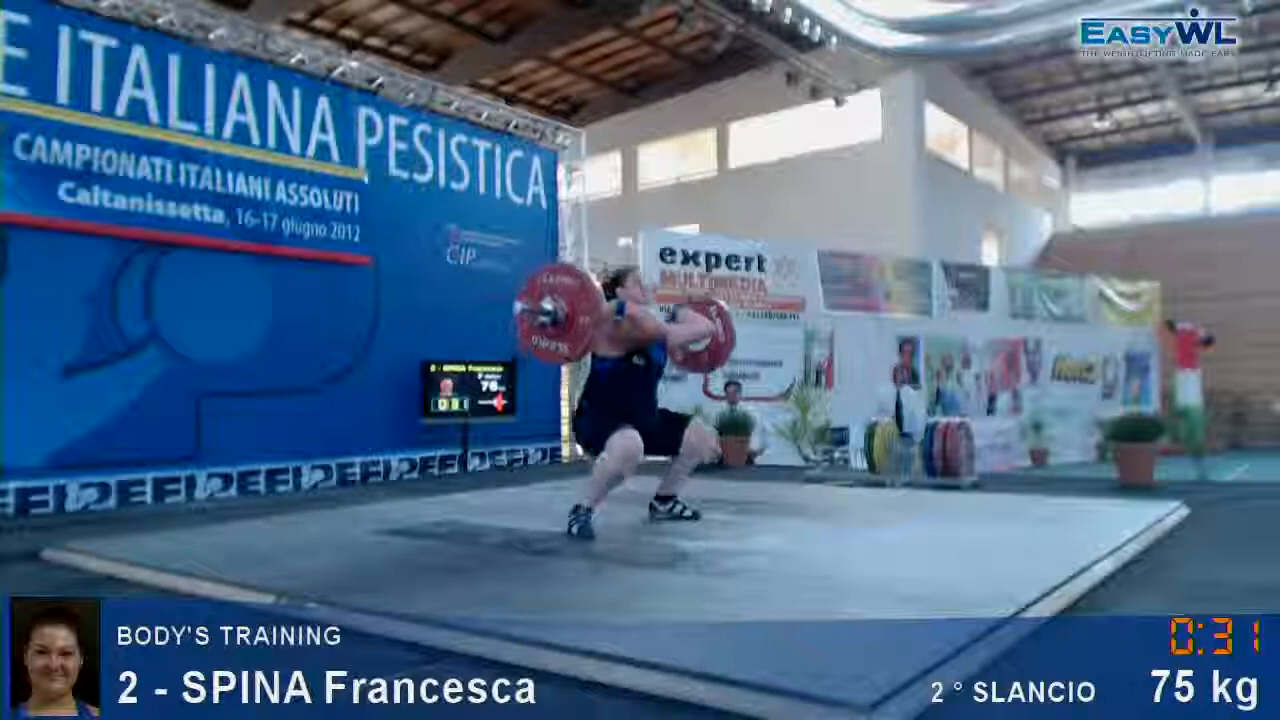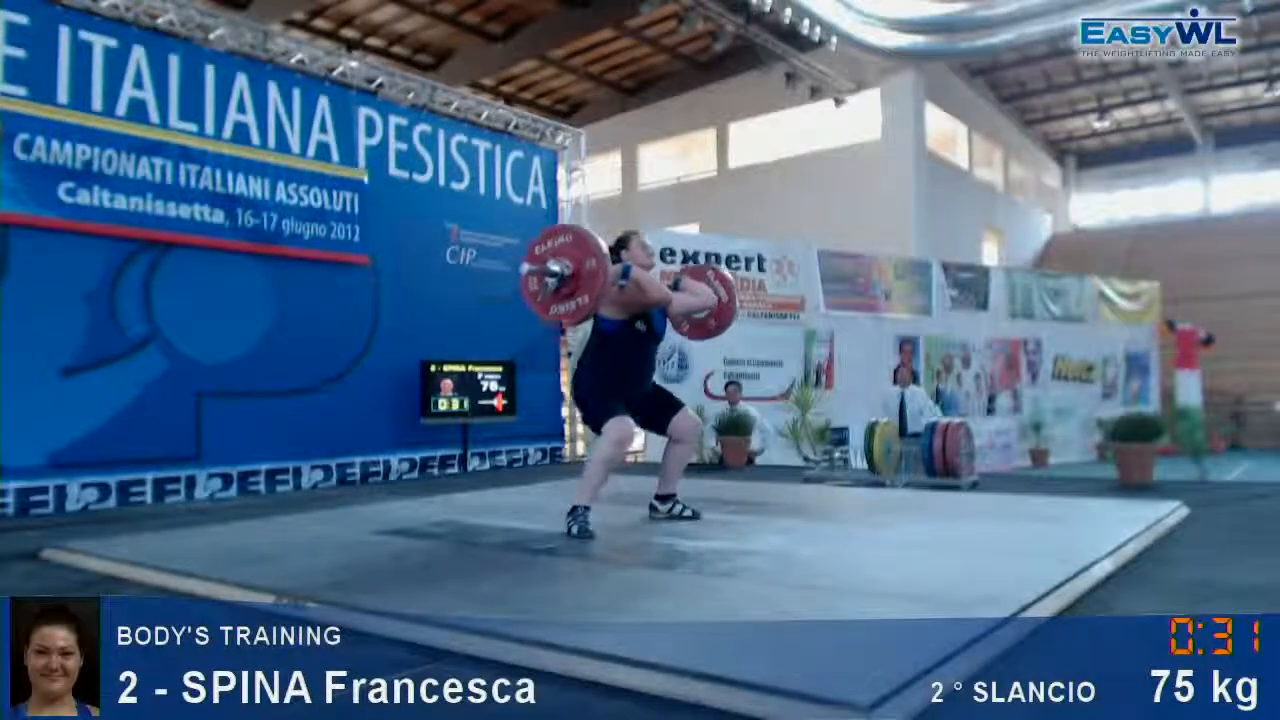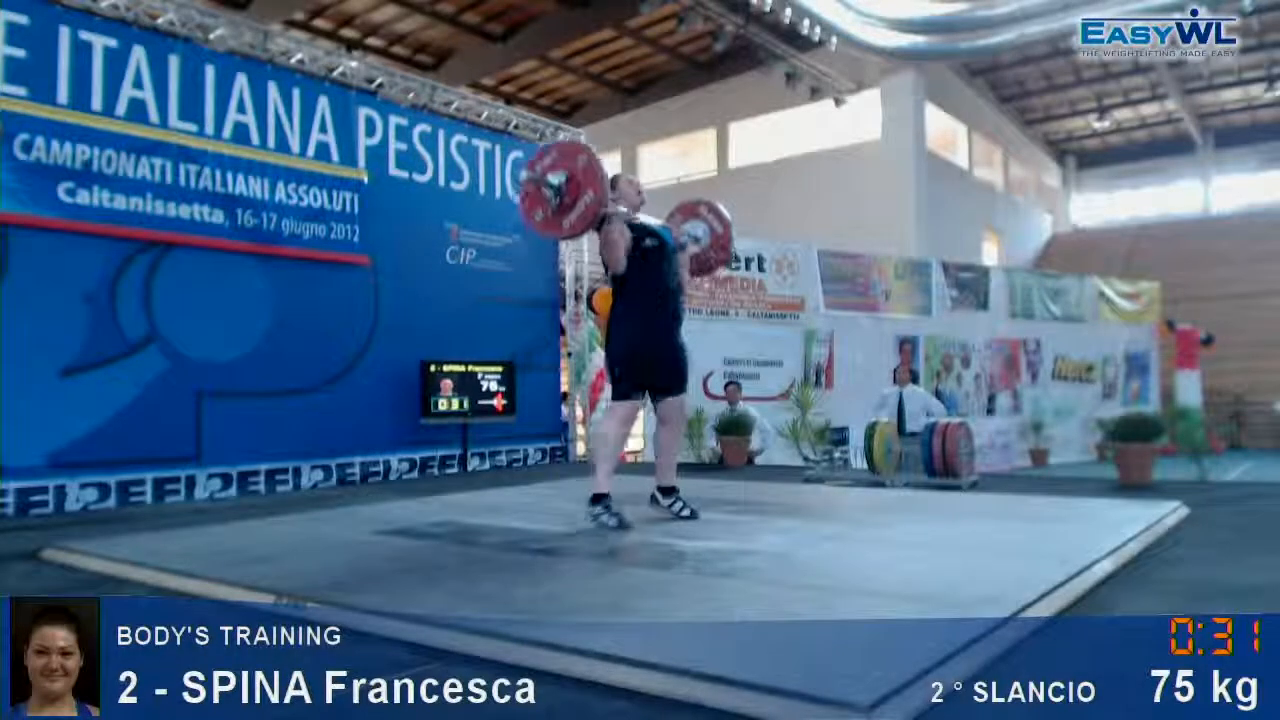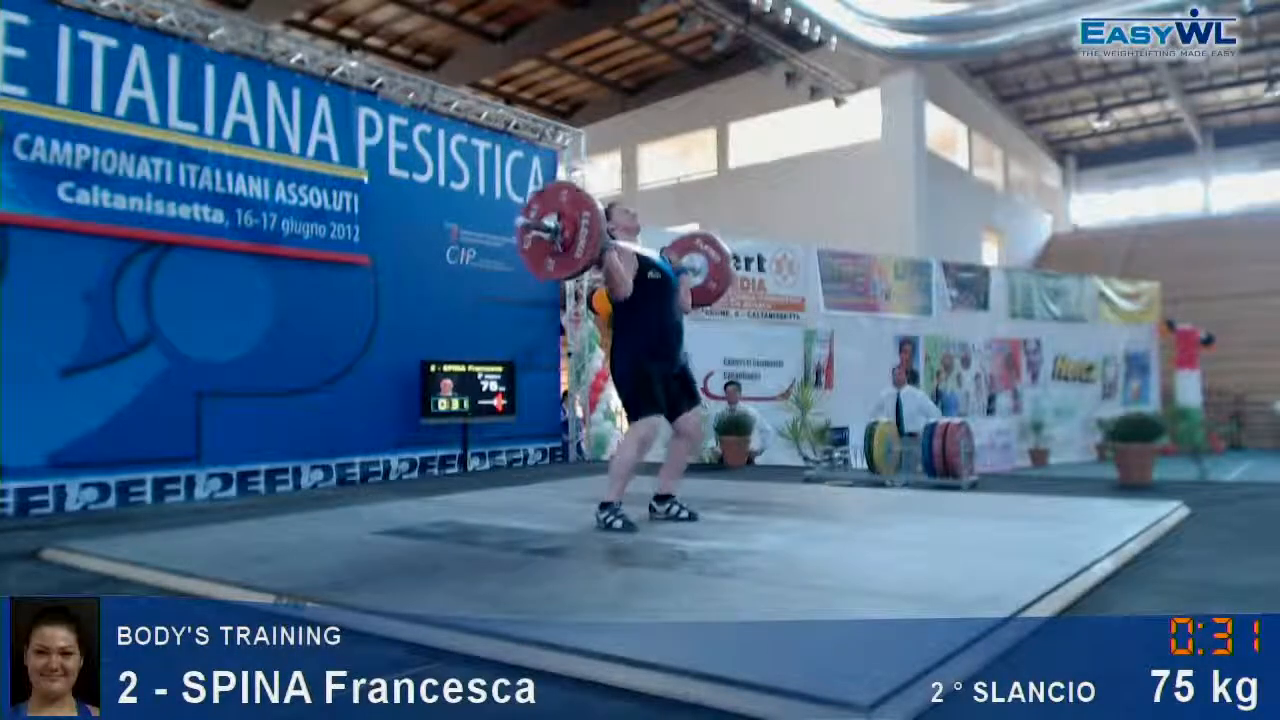
dt=0.5s
person 1, frame 1
left shoulder: (657, 333)
right shoulder: (616, 328)
left elbow: (706, 328)
right elbow: (654, 329)
left wrist: (678, 312)
right wrist: (619, 307)
left hip: (641, 419)
right hip: (598, 421)
left knee: (704, 438)
right knee: (629, 446)
left ankle: (664, 501)
right ankle: (582, 511)
person 1, frame 2
left shoulder: (655, 294)
right shoulder: (619, 292)
left elbow: (708, 299)
right elbow: (659, 296)
left wrist: (680, 281)
right wrist: (624, 271)
left hip: (637, 387)
right hip: (598, 385)
left knee: (689, 427)
right knee: (620, 433)
left ankle: (664, 500)
right ankle: (579, 511)
person 1, frame 3
left shoulder: (656, 232)
right shoulder: (618, 228)
left elbow: (680, 280)
right elbow: (615, 264)
left wrist: (682, 243)
right wrist: (610, 215)
left hip: (667, 336)
right hip: (632, 335)
left knee: (673, 414)
right knee: (623, 410)
left ankle: (666, 492)
right ankle: (600, 499)
person 1, frame 4
left shoulder: (657, 259)
right shoulder: (619, 255)
left elbow: (683, 304)
right elbow: (622, 290)
left wrist: (681, 269)
right wrist: (605, 247)
left hip: (671, 360)
right hip: (636, 360)
left knee: (690, 427)
right knee: (644, 430)
left ankle: (662, 500)
right ankle: (608, 506)
